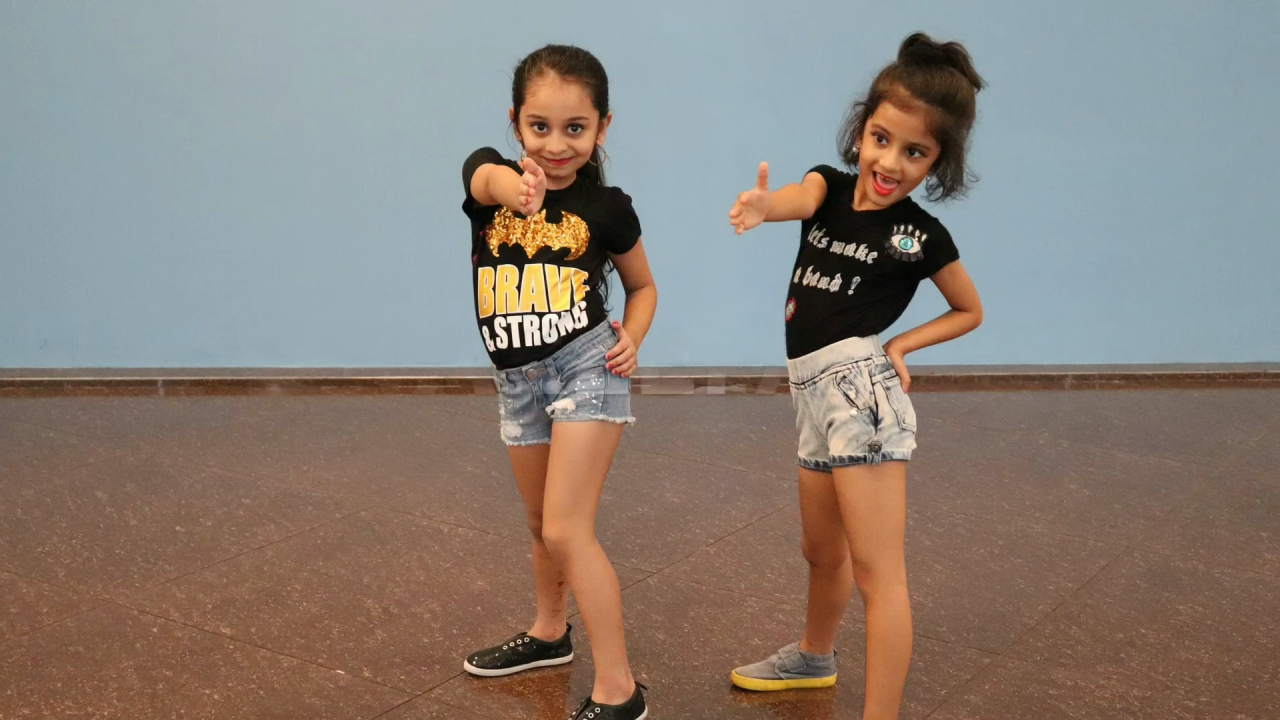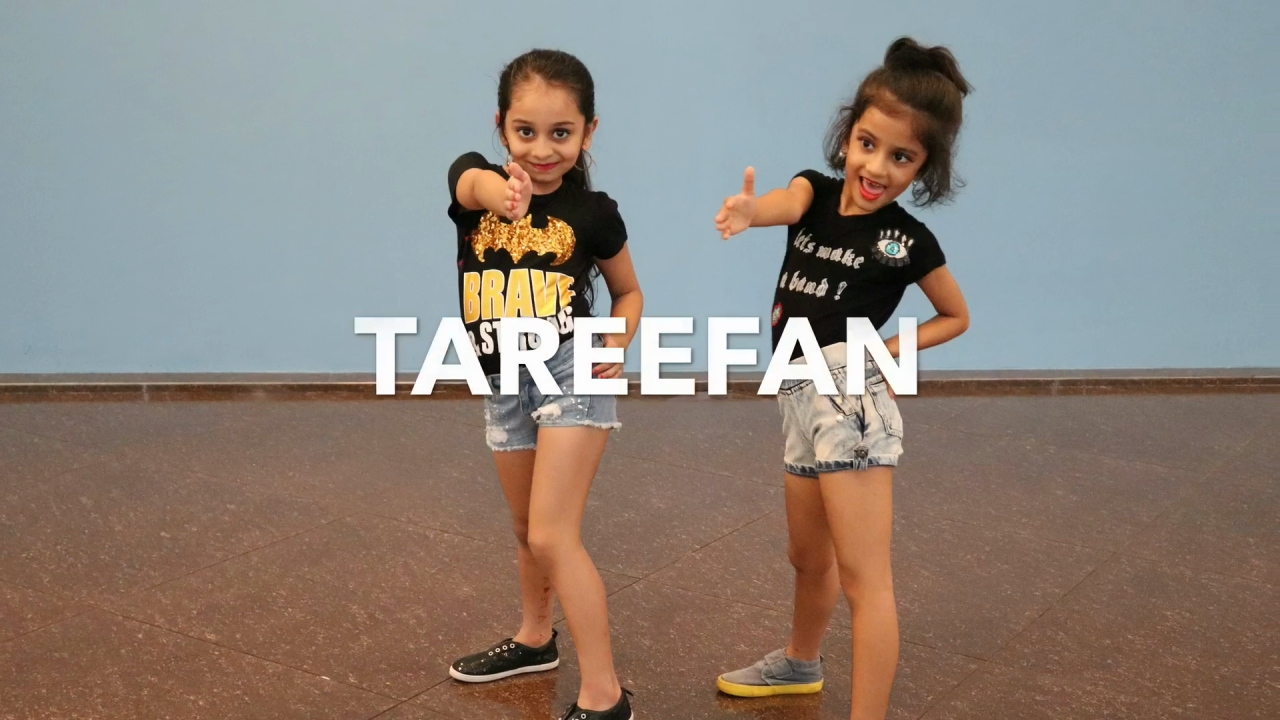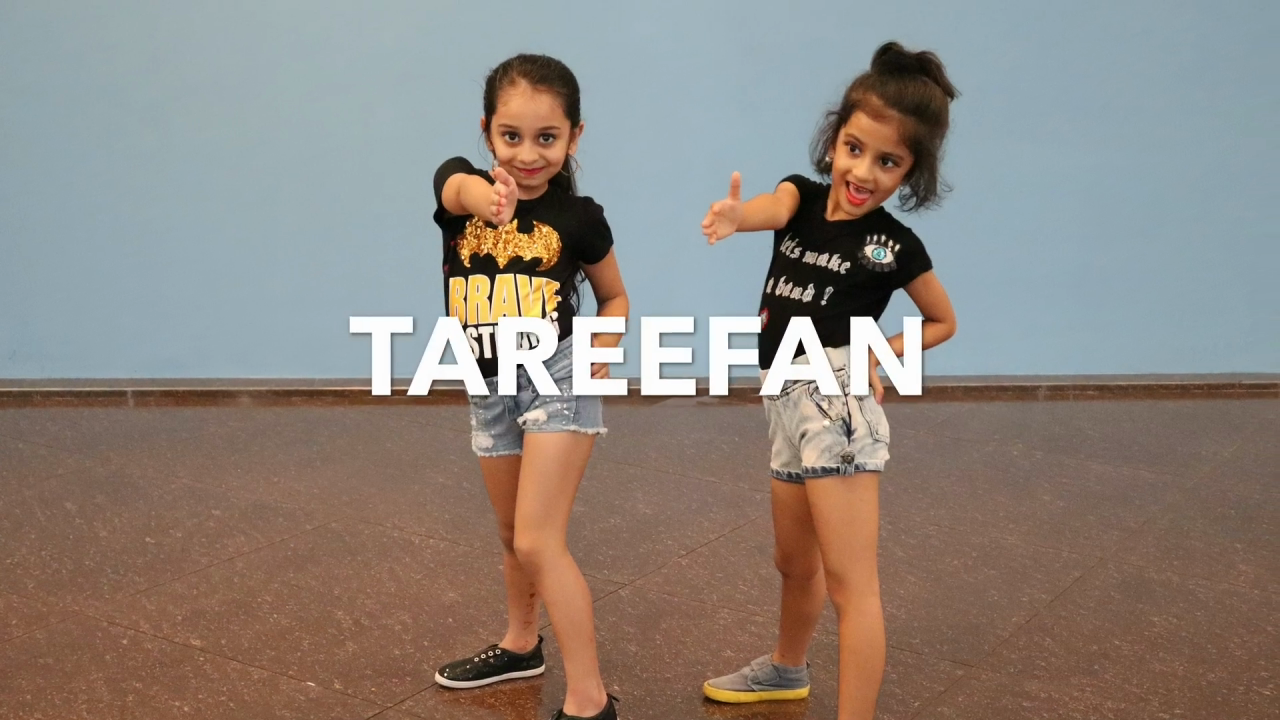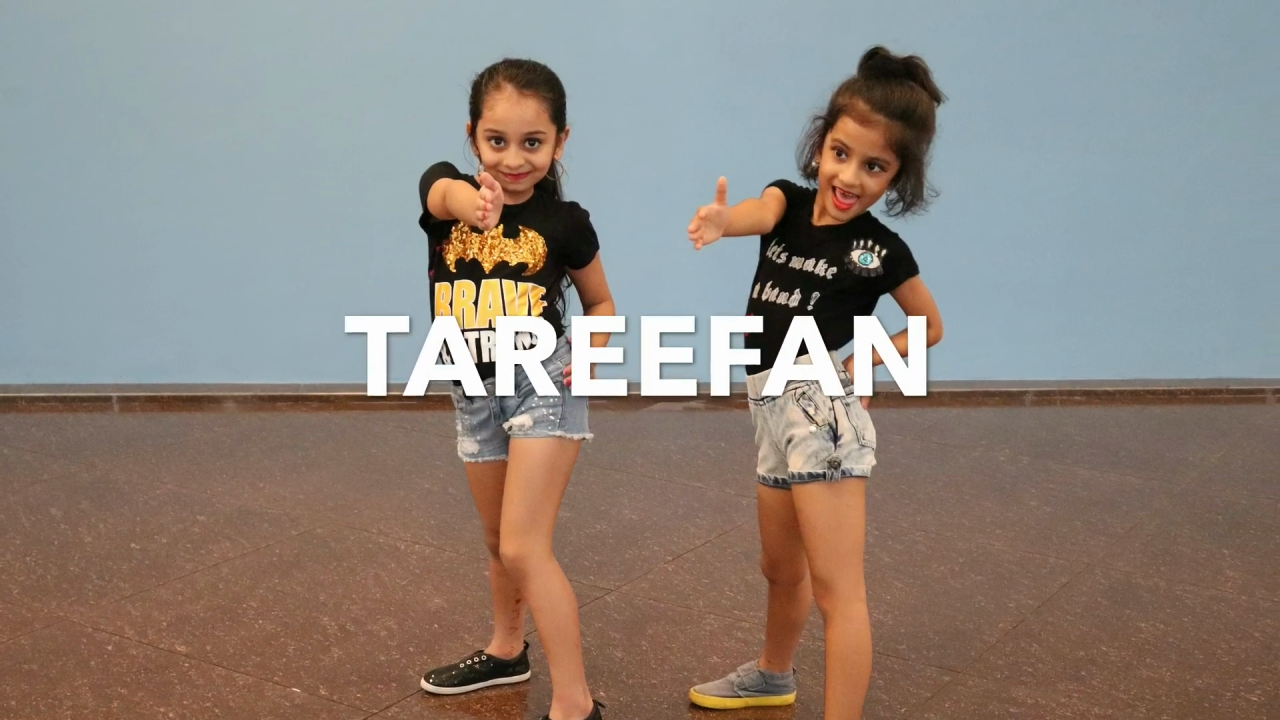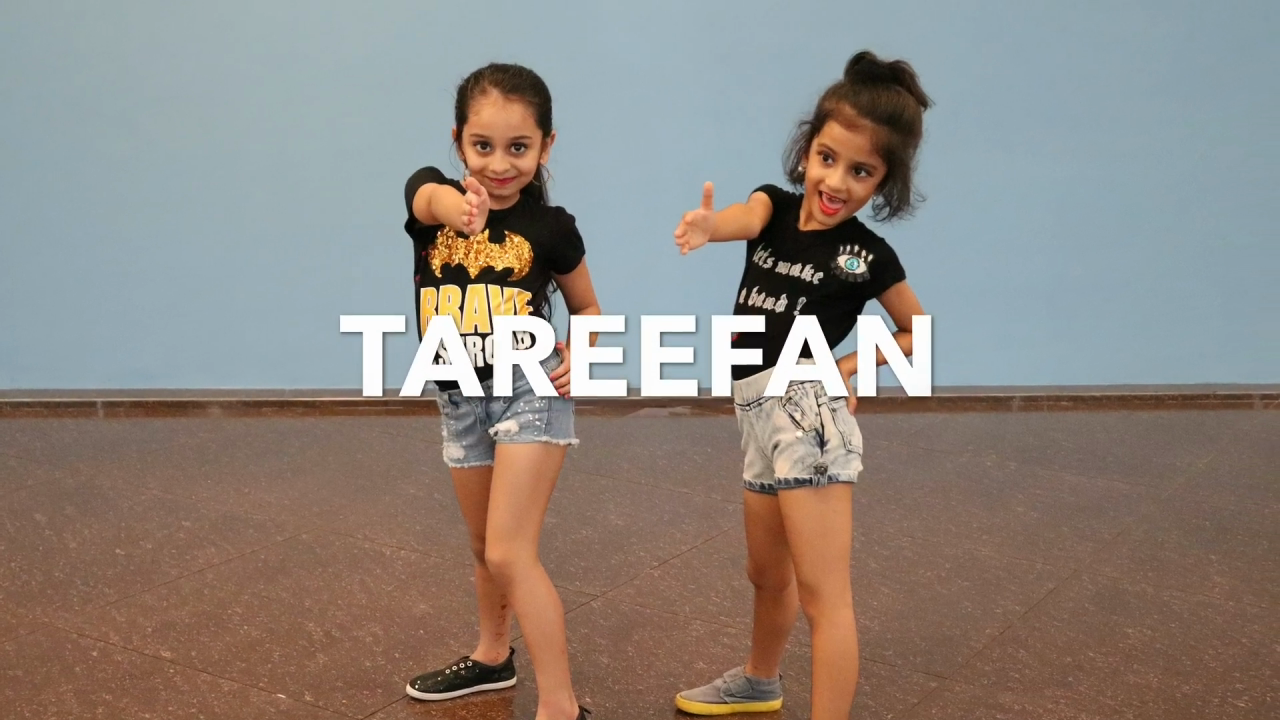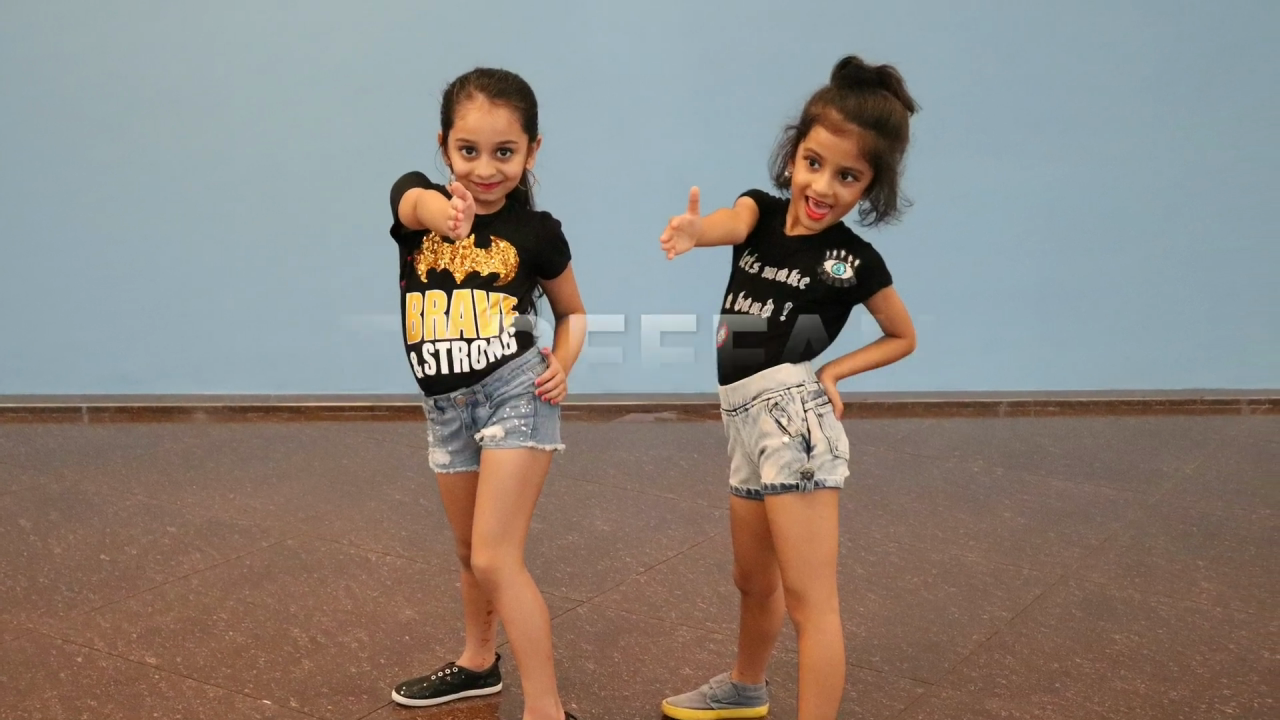
dt=0.4s
person 1, frame 1
left shoulder: (921, 235)
right shoulder: (829, 184)
left elbow: (970, 311)
right elbow: (800, 198)
left wrist: (901, 346)
right wrist: (763, 204)
left hip: (861, 388)
right hip: (815, 390)
left knee: (877, 573)
right knee: (822, 549)
right ankle: (814, 657)
person 1, frame 2
left shoulder: (909, 241)
right shoulder: (816, 188)
left elbow: (956, 317)
right elbow: (787, 203)
left wrist: (887, 351)
right wrist: (749, 209)
left hip: (848, 393)
right hip: (800, 395)
left knee: (863, 577)
right knee: (809, 556)
right ankle: (800, 662)
person 1, frame 3
left shoulder: (896, 246)
right shoulder: (803, 194)
left elbow: (943, 321)
right elbow: (774, 207)
left wrist: (874, 357)
right wrist: (735, 214)
left hip: (835, 399)
right hip: (787, 402)
left knee: (850, 583)
right knee: (795, 561)
person 1, frame 4
left shoulder: (882, 251)
right shoulder: (789, 199)
left elbow: (930, 327)
right elbow: (759, 213)
left wrist: (860, 362)
right wrist: (721, 219)
left hip: (819, 404)
right hip: (772, 406)
left knee: (836, 588)
right knee: (781, 566)
person 1, frame 5
left shoulder: (869, 255)
right shoulder: (775, 204)
left elbow: (915, 331)
right elbow: (745, 216)
left wrist: (847, 367)
right wrist: (707, 224)
left hip: (806, 408)
right hip: (759, 411)
left knee: (823, 594)
right knee: (768, 571)
person 1, frame 6
left shoulder: (855, 261)
right shoulder: (761, 209)
left elbow: (903, 336)
right elbow: (730, 224)
left wrist: (833, 371)
right wrist: (693, 229)
left hip: (792, 414)
right hip: (746, 417)
left knee: (809, 600)
right knee: (753, 578)
person 2, frame 1
left shoulder: (607, 206)
right shoulder: (490, 171)
left elbow: (642, 285)
right elbow: (489, 180)
left wrist: (631, 339)
right wrist: (517, 187)
left hip: (586, 366)
right hip: (518, 378)
left knee: (567, 530)
right knee: (540, 524)
right ankle: (548, 632)
person 2, frame 2
left shoulder: (593, 211)
right shoulder: (476, 174)
left elbow: (628, 291)
right elbow: (475, 185)
left wrist: (618, 344)
right wrist: (505, 193)
left hip: (571, 372)
right hip: (502, 384)
left knee: (553, 535)
right knee: (526, 529)
right ankle: (535, 637)
person 2, frame 3
left shoulder: (579, 216)
right shoulder: (463, 183)
left elbow: (614, 296)
right elbow: (461, 189)
left wrist: (603, 351)
right wrist: (489, 197)
left hip: (557, 376)
right hip: (488, 389)
left knee: (538, 541)
right knee: (512, 535)
right ankle: (520, 644)
person 2, frame 4
left shoulder: (565, 222)
right shoulder: (447, 185)
left elbow: (600, 301)
right elbow: (446, 195)
left wrist: (590, 356)
right wrist: (474, 204)
left hip: (543, 382)
right hip: (474, 394)
left knee: (524, 547)
right knee: (497, 540)
right ankle: (506, 649)
person 2, frame 5
left shoulder: (550, 226)
right shoulder: (432, 193)
left elbow: (586, 306)
right elbow: (432, 198)
left wrist: (574, 360)
right wrist: (459, 208)
left hip: (529, 388)
right hip: (459, 399)
left knee: (509, 553)
right knee: (483, 546)
right ankle: (491, 655)
person 2, frame 6
left shoulder: (537, 231)
right shoulder: (417, 196)
left elbow: (572, 311)
right elbow: (417, 206)
left wrist: (562, 364)
right wrist: (445, 214)
left hip: (516, 393)
right hip: (446, 405)
left knee: (496, 557)
right knee: (469, 551)
right ankle: (478, 661)
